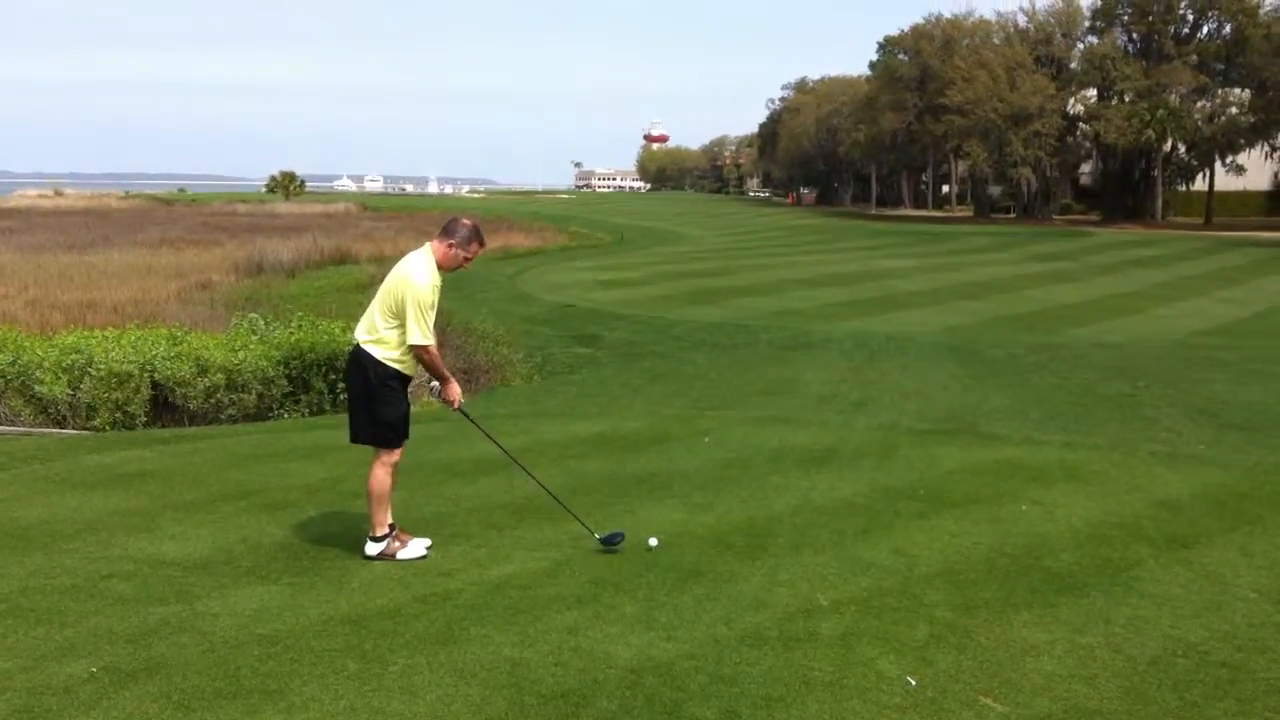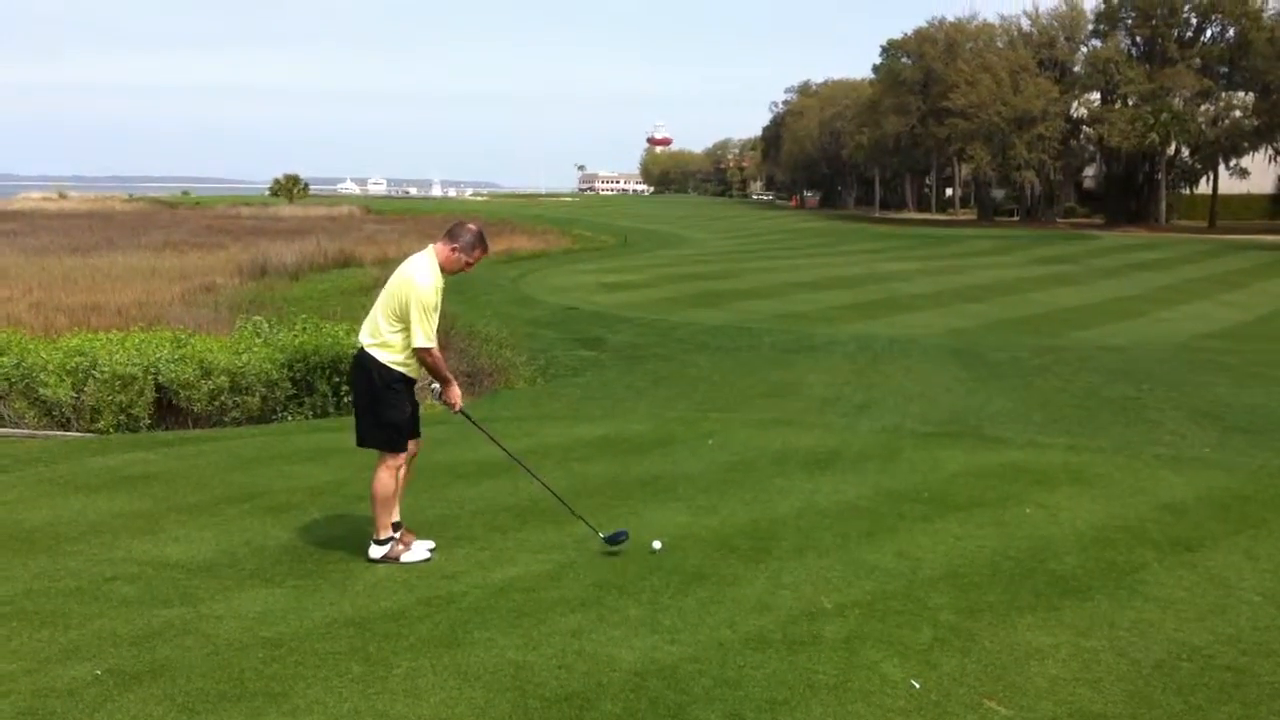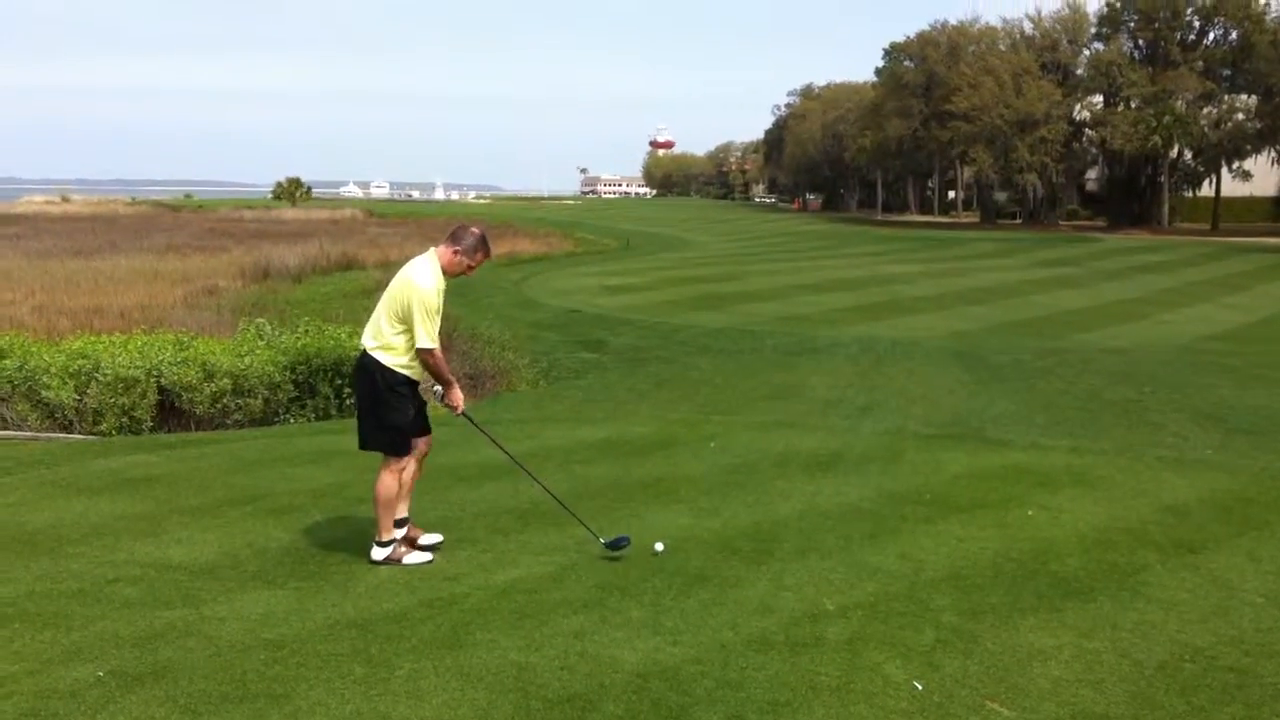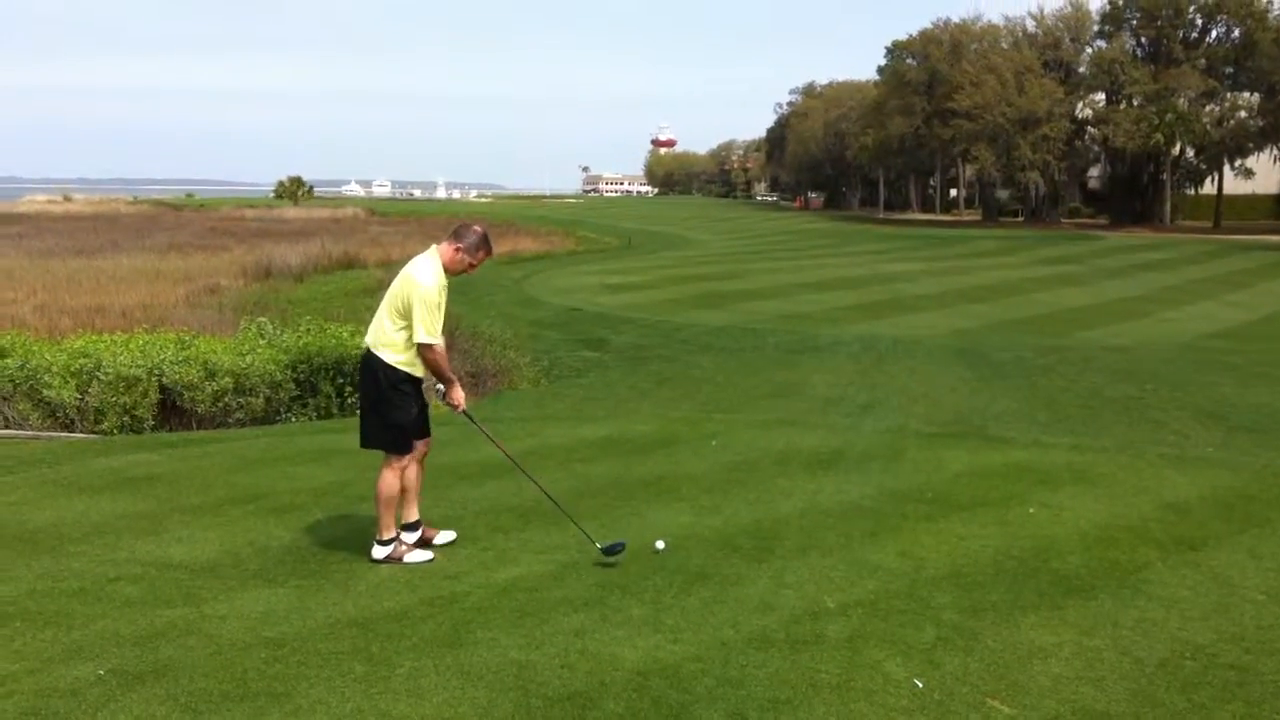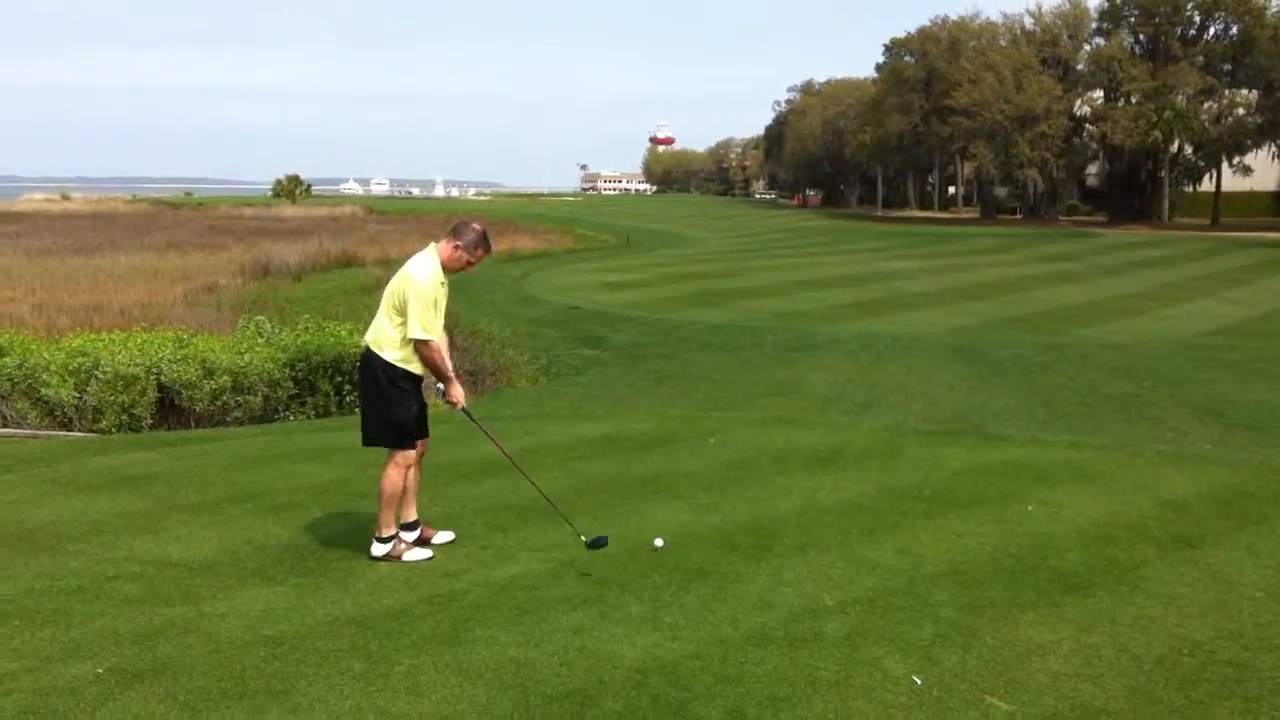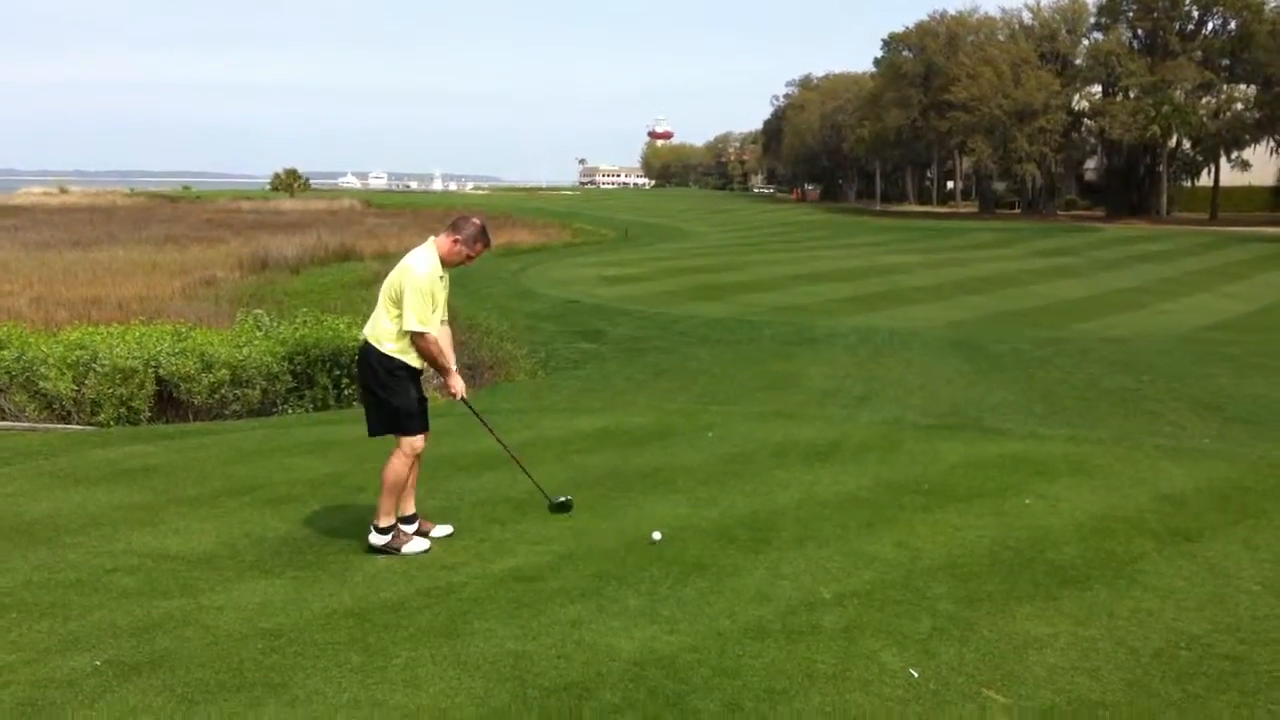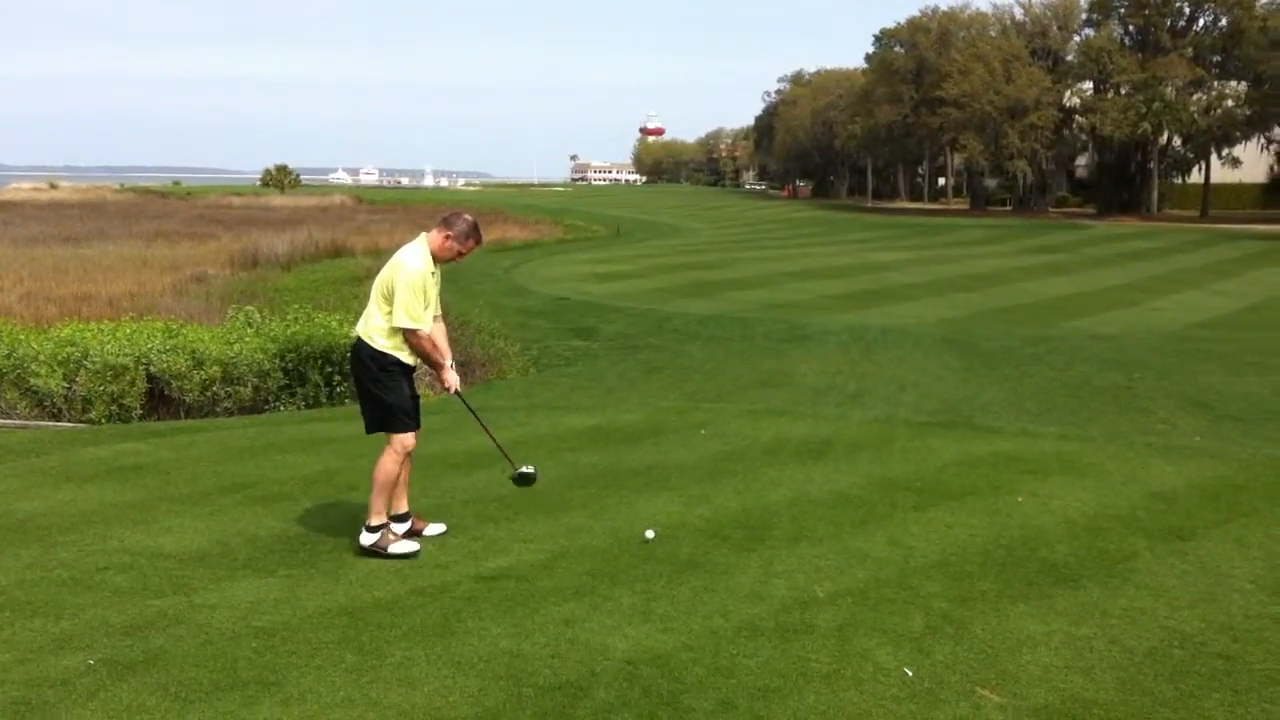
dt=0.1s
person 1, frame 1
left shoulder: (423, 262)
right shoulder: (421, 279)
left elbow: (422, 338)
right elbow: (422, 347)
left wrist: (441, 377)
right wrist: (447, 380)
left hip: (386, 365)
right hip: (377, 368)
left knee: (393, 452)
right knee: (387, 455)
left ankle: (387, 528)
right ankle: (378, 540)
person 1, frame 2
left shoulder: (425, 264)
right shoulder: (424, 281)
left elbow: (424, 339)
right elbow: (425, 349)
left wrist: (443, 379)
right wrist: (449, 383)
left hip: (392, 368)
right hip: (382, 371)
left knee: (408, 448)
right knee: (392, 457)
left ankle: (392, 526)
right ankle: (382, 542)
person 1, frame 3
left shoulder: (427, 267)
right shoulder: (426, 283)
left elbow: (427, 341)
right elbow: (428, 350)
left wrist: (445, 381)
right wrist: (450, 385)
left hip: (396, 371)
right hip: (385, 373)
left knee: (420, 443)
right knee: (396, 460)
left ankle: (400, 524)
right ankle: (385, 544)
person 1, frame 4
left shoulder: (433, 269)
right shoulder: (426, 280)
left elbow: (433, 334)
right elbow: (427, 347)
left wrist: (448, 379)
right wrist: (451, 384)
left hip: (402, 371)
right hip: (388, 372)
left knee: (418, 448)
right knee: (397, 459)
left ankle: (411, 528)
right ankle: (385, 542)
person 1, frame 5
left shoulder: (434, 269)
right shoulder: (424, 277)
left elbow: (436, 332)
right elbow: (424, 343)
left wrist: (450, 374)
right wrist: (449, 381)
left hip: (402, 369)
right hip: (387, 370)
left knee: (417, 448)
right knee: (402, 455)
left ankle: (409, 527)
right ankle: (384, 540)
person 1, frame 6
left shoulder: (437, 267)
right shoulder: (421, 270)
left elbow: (440, 324)
right elbow: (421, 336)
left wrist: (453, 369)
right wrist: (447, 373)
left hip: (402, 362)
right hip: (385, 361)
left knee: (415, 442)
right knee: (410, 443)
left ankle: (407, 520)
right ankle: (383, 528)
person 1, frame 7
left shoulder: (429, 262)
right shoulder: (412, 266)
left elbow: (433, 319)
right elbow: (413, 333)
left wrist: (449, 363)
right wrist: (440, 368)
left hip: (395, 359)
right hip: (378, 357)
left knee: (406, 439)
right knee: (401, 442)
left ankle: (400, 519)
right ankle: (374, 528)
